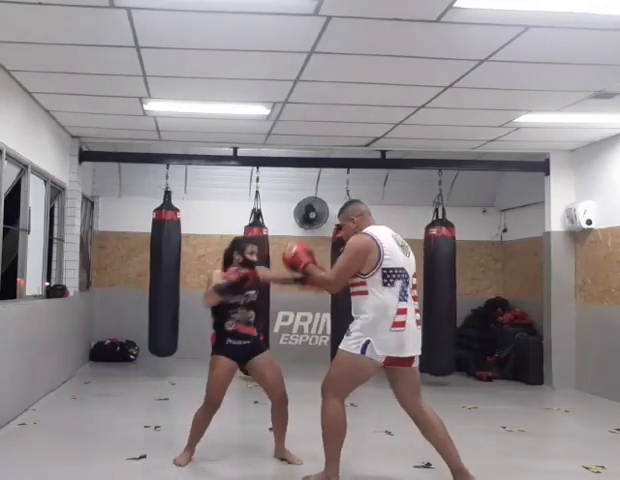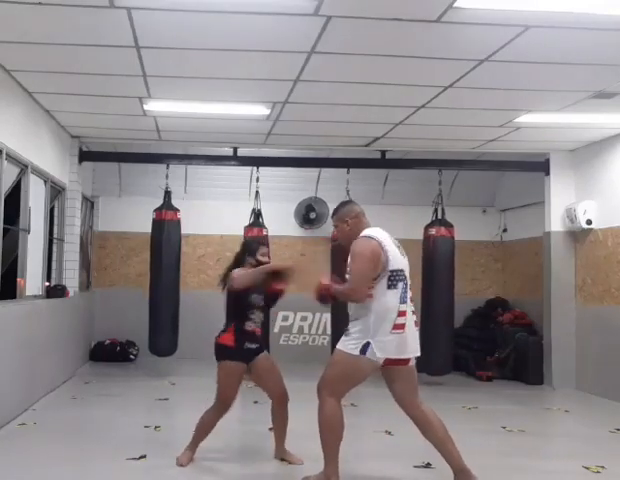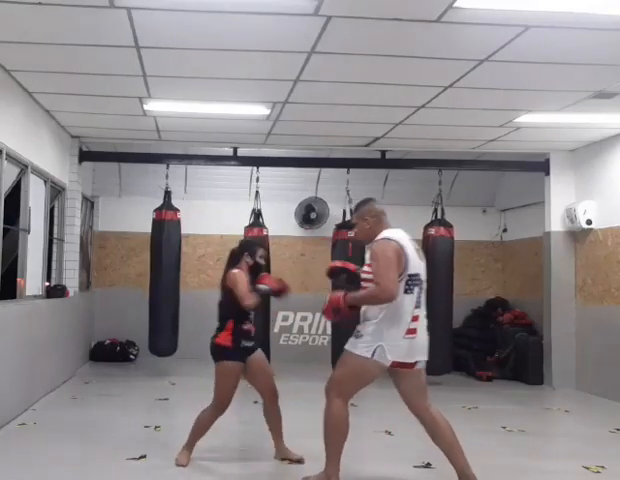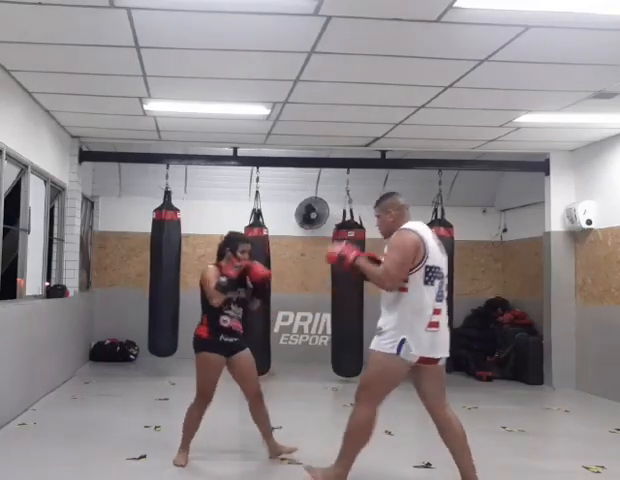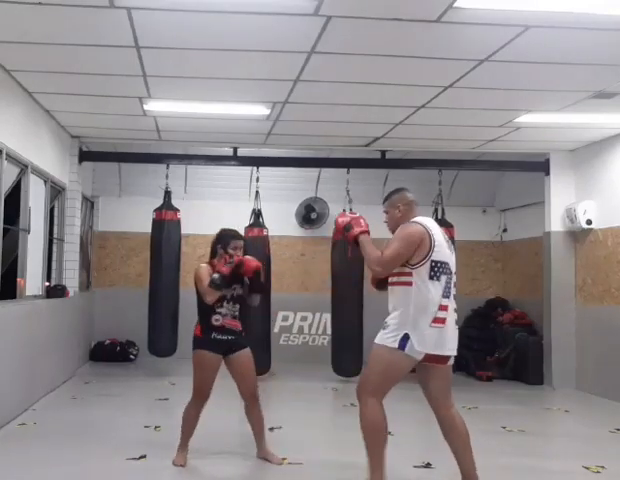
dt=0.2s
person 1, frame 1
left shoulder: (361, 241)
right shoulder: (397, 241)
left elbow: (332, 284)
left wrist: (304, 263)
right wrist: (350, 262)
left hip: (374, 333)
right hip: (405, 334)
left knee: (331, 393)
right knee: (415, 405)
person 1, frame 2
left shoulder: (364, 244)
right shoulder: (388, 241)
left elbow: (357, 292)
left wrist: (330, 288)
left hip: (373, 334)
right hip: (401, 334)
left knee: (328, 392)
right knee: (414, 406)
person 1, frame 3
left shoulder: (384, 245)
right shoulder: (405, 242)
left elbow: (386, 292)
left wrist: (345, 300)
left hip: (382, 336)
right hip: (410, 339)
left knee: (336, 394)
right knee: (423, 408)
person 1, frame 4
left shoulder: (405, 236)
right shoulder: (428, 237)
left elbow: (389, 280)
left wrist: (355, 259)
right wrist: (374, 265)
left hip: (404, 333)
right hip: (431, 335)
left knee: (366, 399)
right knee: (439, 407)
person 1, frame 5
left shoulder: (412, 229)
right shoulder: (437, 233)
left elbow: (379, 267)
left wrist: (359, 233)
right wrist: (388, 279)
left hip: (410, 328)
right hip: (440, 331)
left knee: (368, 394)
right knee: (444, 406)
person 2, frame 1
left shoulder: (256, 274)
right shoulder: (220, 276)
left elbow: (281, 278)
right elbow: (209, 301)
left wrist: (301, 277)
right wrist: (230, 282)
left hip: (254, 345)
right hip: (225, 346)
left knee: (280, 398)
right knee: (211, 403)
left ankle: (280, 449)
right ankle: (189, 449)
person 2, frame 2
left shoulder: (262, 279)
right shoulder: (238, 274)
right elbow: (238, 283)
left wrist: (273, 294)
right wrist: (271, 270)
left hip: (254, 346)
right hip: (233, 346)
left knee: (281, 397)
right knee: (222, 405)
left ankle: (281, 449)
right ankle: (190, 449)
person 2, frame 3
left shoulder: (246, 278)
right shoulder: (236, 274)
right elbow: (249, 303)
left wrist: (262, 289)
right wrist: (268, 289)
left hip: (246, 344)
right hip: (228, 346)
left knee: (271, 394)
right knee: (220, 405)
left ankle: (280, 448)
right ankle: (187, 448)
person 2, frame 4
left shoulder: (241, 273)
right shoulder: (212, 271)
left elbow: (253, 305)
right elbow: (214, 300)
left wrist: (259, 284)
right wrist: (231, 275)
left hip: (235, 340)
right hip: (211, 340)
left knee: (255, 394)
right knee: (203, 399)
left ankle: (272, 445)
right ankle: (183, 449)
person 2, frame 5
left shoulder: (238, 270)
right shoulder: (204, 269)
left elbow: (253, 301)
right elbow: (209, 296)
left wrist: (255, 279)
right wrist: (224, 271)
left hip: (236, 338)
right hip: (208, 338)
left knee: (252, 395)
right knee: (200, 396)
left ankle: (262, 448)
right ankle: (182, 448)
